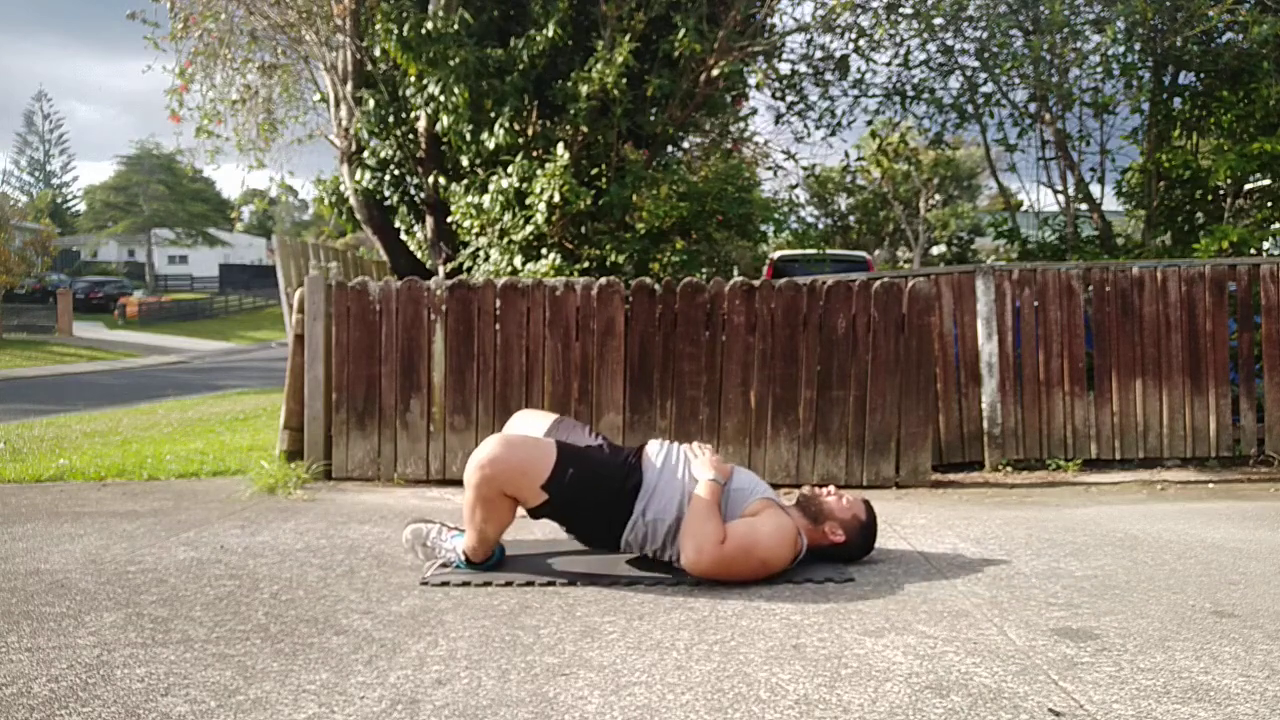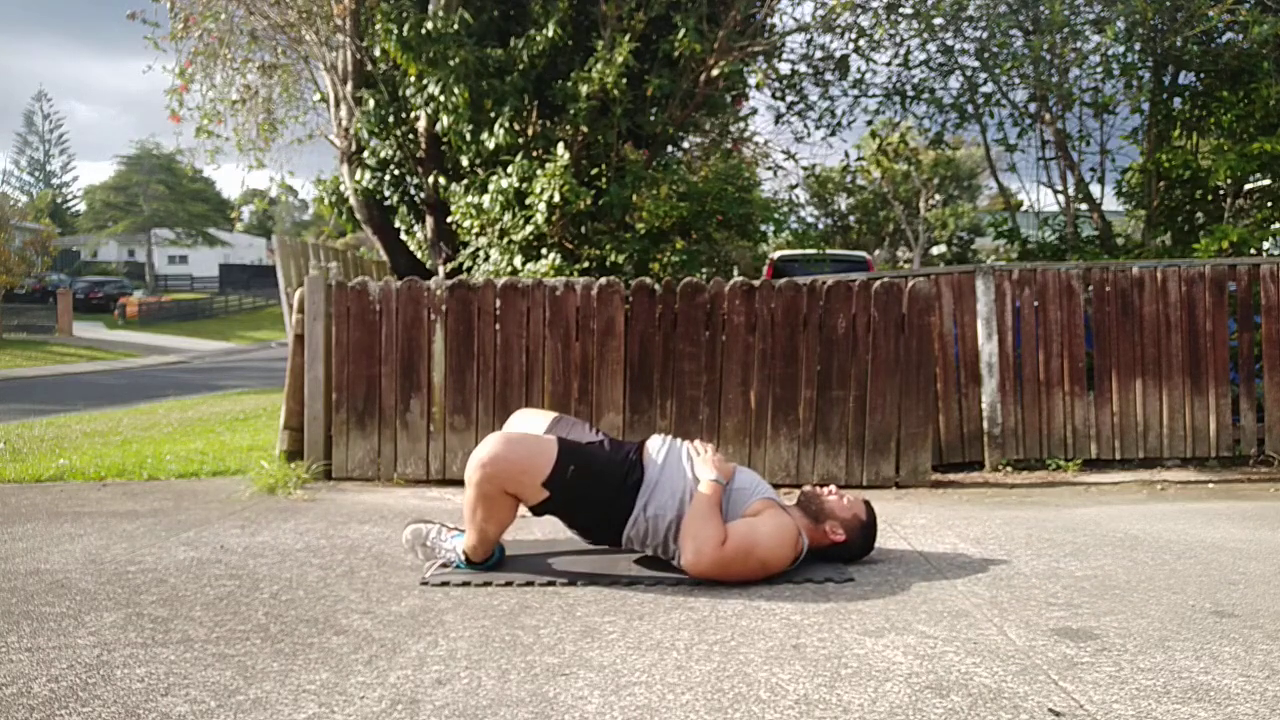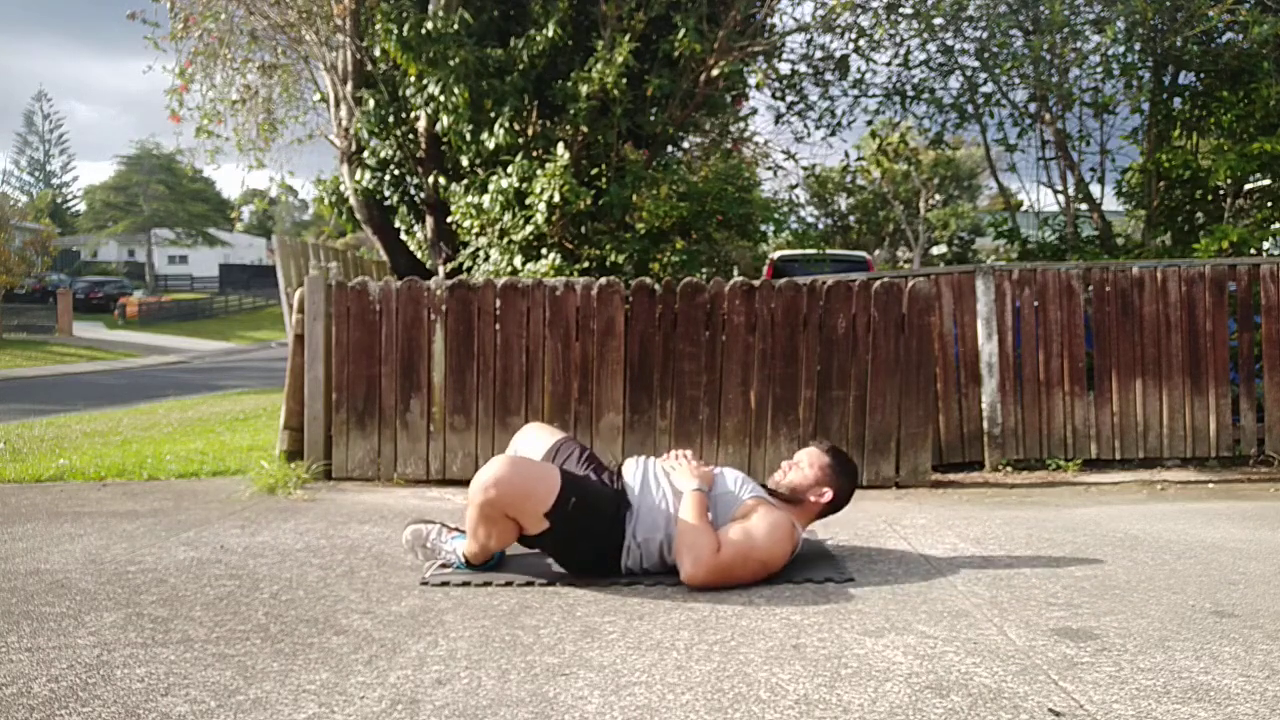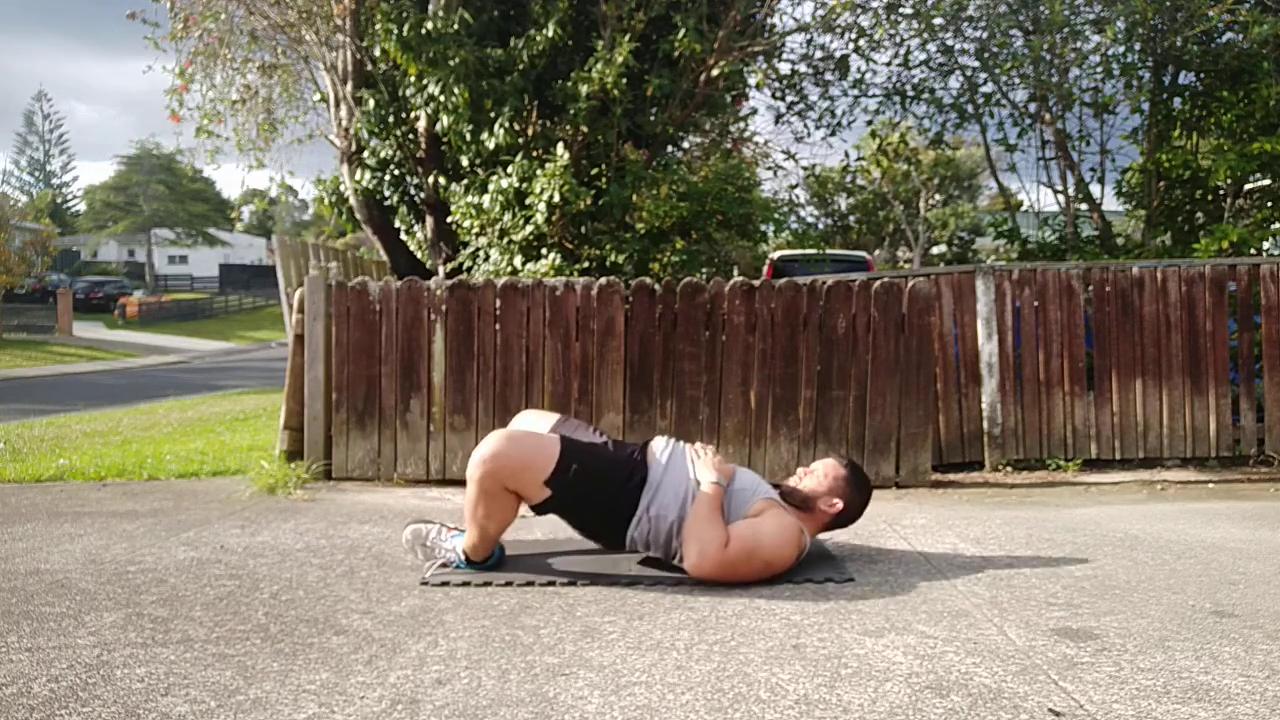
dt=0.4s
person 1, frame 1
left shoulder: (780, 539)
right shoulder: (774, 513)
left elbow: (698, 556)
left wrist: (710, 480)
right wrist: (710, 470)
left hip: (618, 498)
right hip: (629, 468)
left knee: (493, 457)
right knee: (523, 425)
left ankle: (472, 552)
right ankle: (481, 532)
person 1, frame 2
left shoulder: (783, 539)
right shoulder: (775, 513)
left elbow: (699, 557)
left wrist: (711, 480)
right wrist: (710, 468)
left hip: (619, 499)
right hip: (630, 464)
left knee: (495, 455)
right knee: (523, 422)
left ankle: (472, 552)
right ankle: (481, 531)
person 1, frame 3
left shoulder: (776, 531)
right shoulder: (765, 503)
left elbow: (697, 567)
left wrist: (694, 488)
right wrist: (692, 473)
left hip: (610, 533)
right hip: (616, 486)
left knee: (499, 478)
right knee: (532, 436)
left ankle: (470, 554)
right ankle: (487, 535)
person 1, frame 4
left shoulder: (784, 535)
right shoulder: (774, 508)
left elbow: (702, 562)
left wrist: (712, 482)
right wrist: (714, 474)
left hip: (622, 499)
right hip: (633, 467)
left knee: (496, 453)
right knee: (526, 424)
left ankle: (472, 552)
right ankle: (480, 533)
